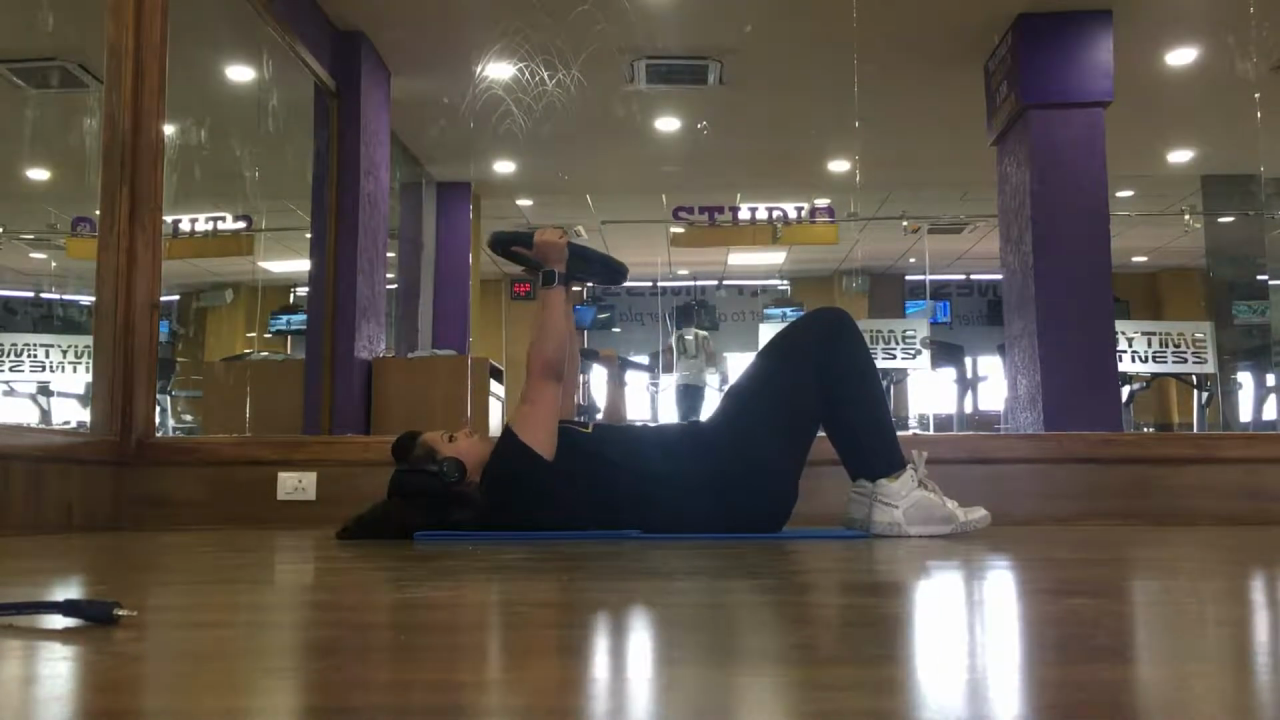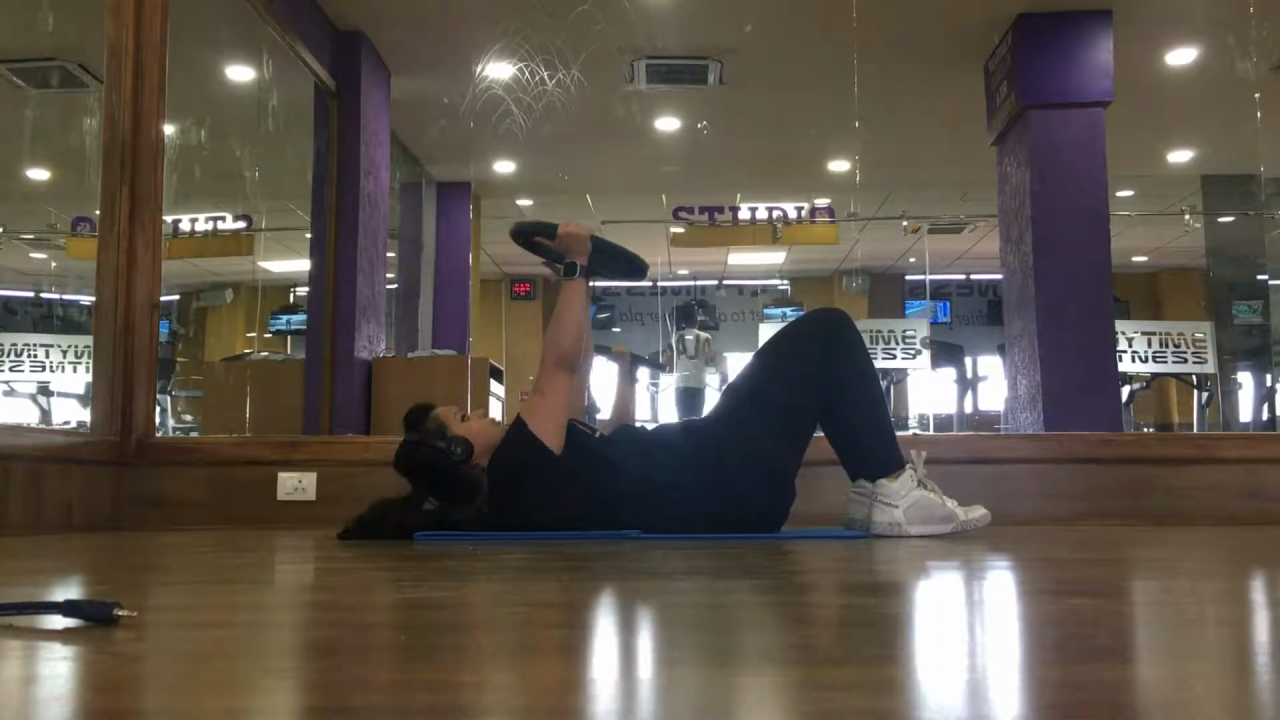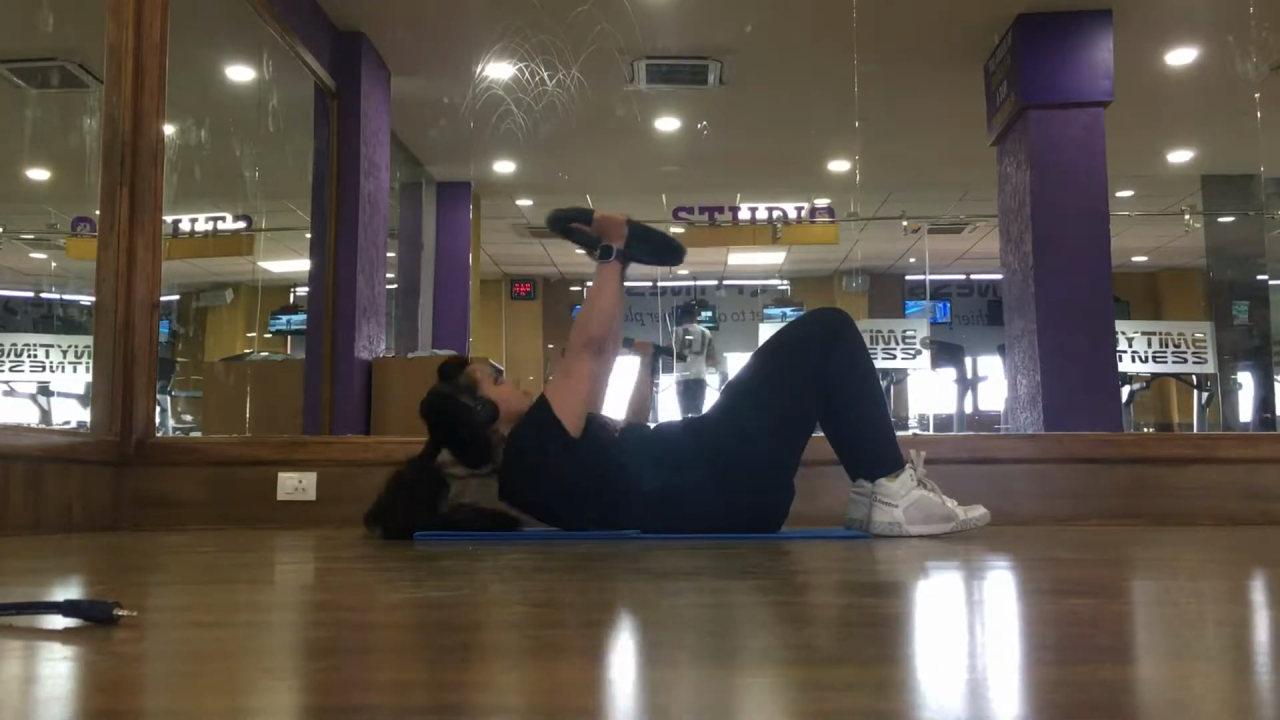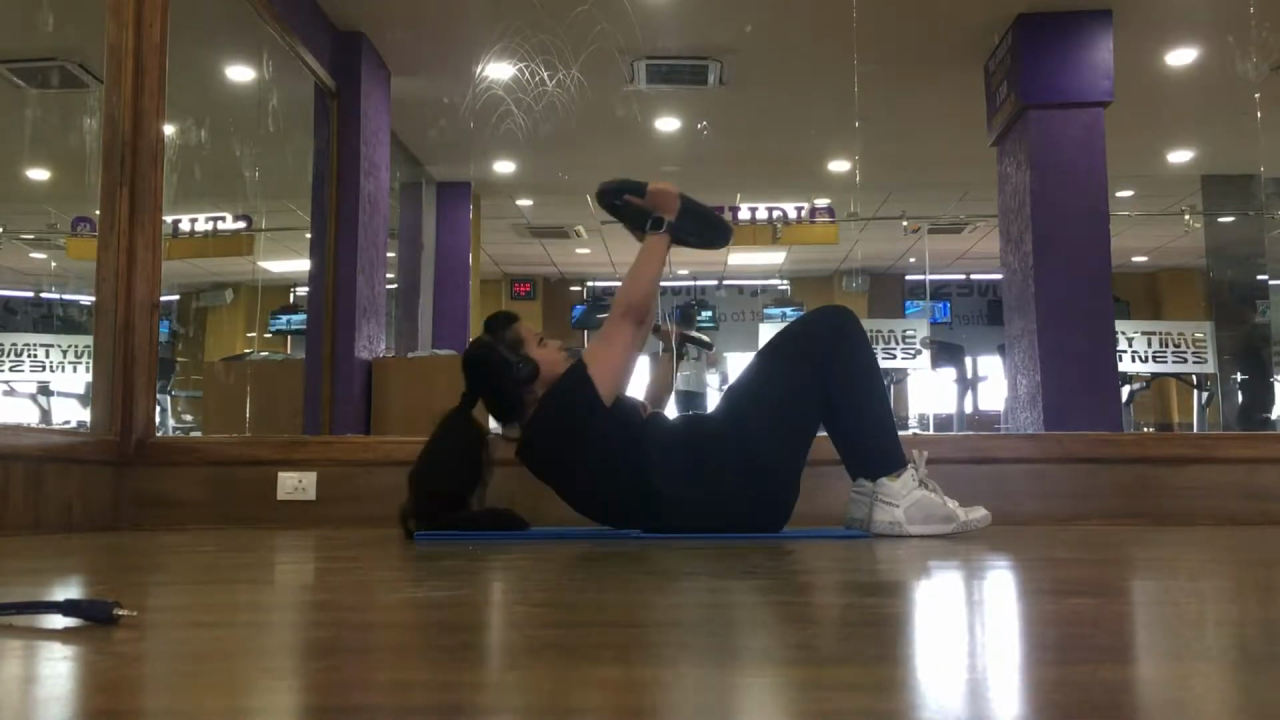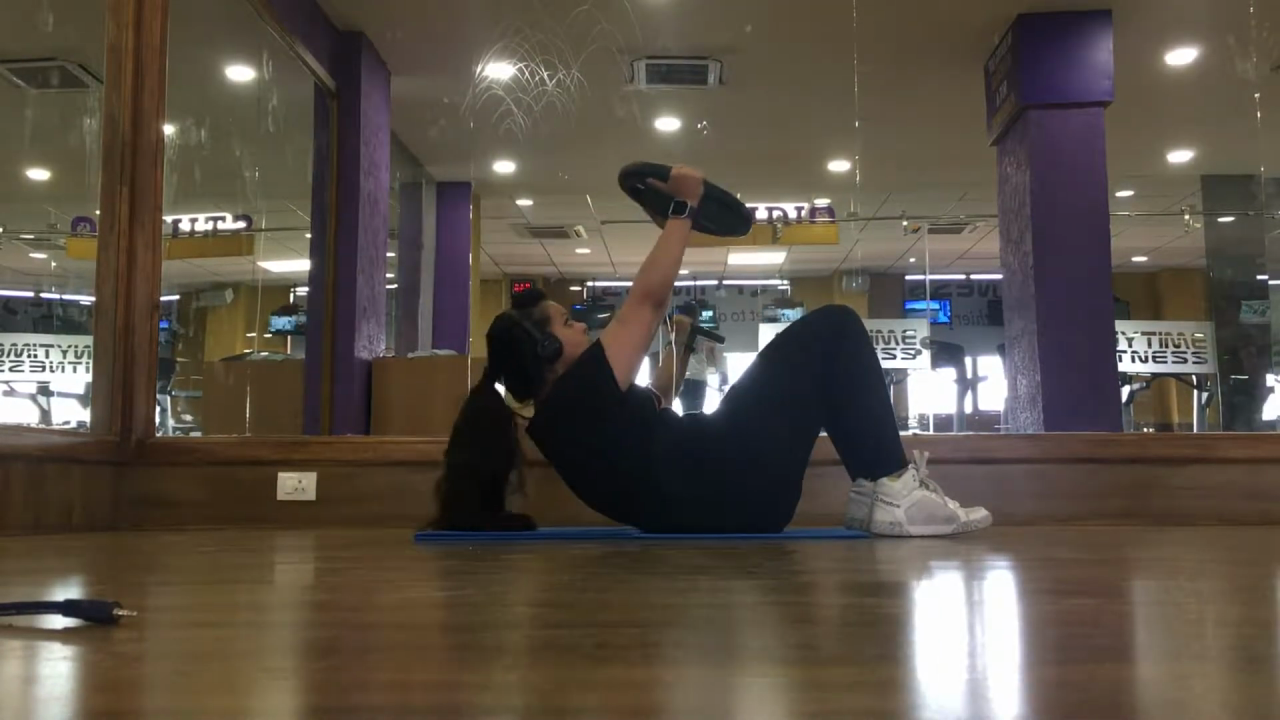
dt=0.2s
person 1, frame 1
left shoulder: (507, 490)
right shoulder: (512, 482)
left elbow: (559, 403)
right elbow: (545, 377)
left wrist: (575, 314)
right wrist: (554, 275)
left hip: (711, 475)
right hip: (728, 488)
left knee: (818, 342)
right knee: (827, 331)
left ankle: (879, 488)
right ankle: (892, 494)
person 1, frame 2
left shoulder: (509, 484)
right shoulder: (516, 471)
left elbow: (593, 436)
right elbow: (560, 367)
right wrist: (576, 267)
left hip: (711, 491)
right hip: (724, 491)
left knee: (816, 348)
right knee: (827, 332)
left ankle: (879, 488)
right ankle: (890, 493)
person 1, frame 3
left shoulder: (523, 461)
right shoulder: (533, 444)
right elbow: (588, 347)
left wrist: (646, 371)
right wrist: (612, 253)
left hip: (703, 497)
right hip: (722, 493)
left knee: (815, 351)
right knee: (828, 330)
left ankle: (876, 490)
right ankle: (892, 493)
person 1, frame 4
left shoulder: (548, 430)
right shoulder: (562, 409)
right elbow: (630, 317)
left wrist: (669, 361)
right wrist: (661, 225)
left hip: (707, 500)
right hip: (729, 492)
left knee: (820, 348)
right knee: (832, 328)
left ankle: (876, 490)
right ankle: (892, 491)
person 1, frame 5
left shoulder: (560, 414)
right shoulder: (579, 392)
right elbow: (646, 300)
left wrist: (679, 351)
right wrist: (683, 209)
left hip: (706, 500)
right hip: (731, 492)
left knee: (824, 347)
right knee: (834, 328)
left ankle: (878, 489)
right ankle: (892, 491)
